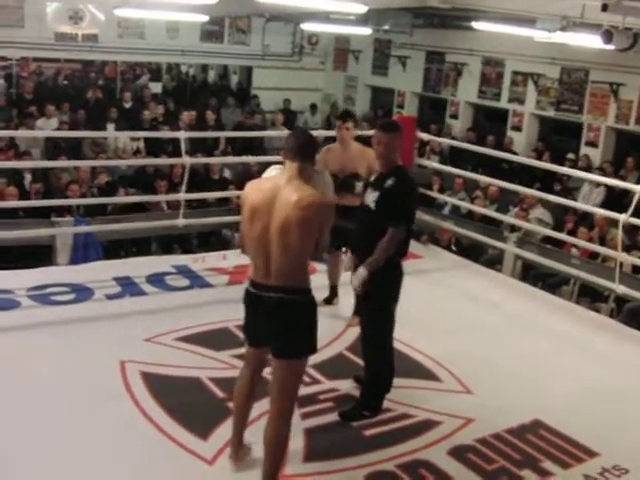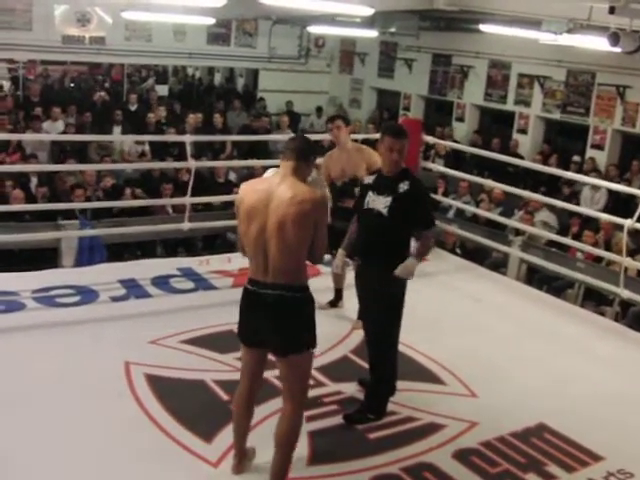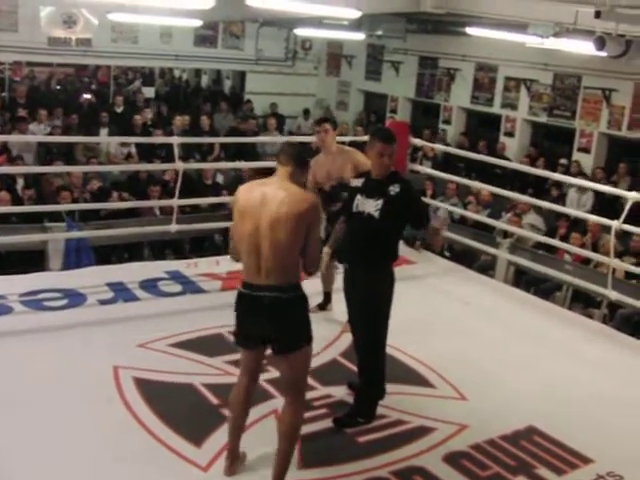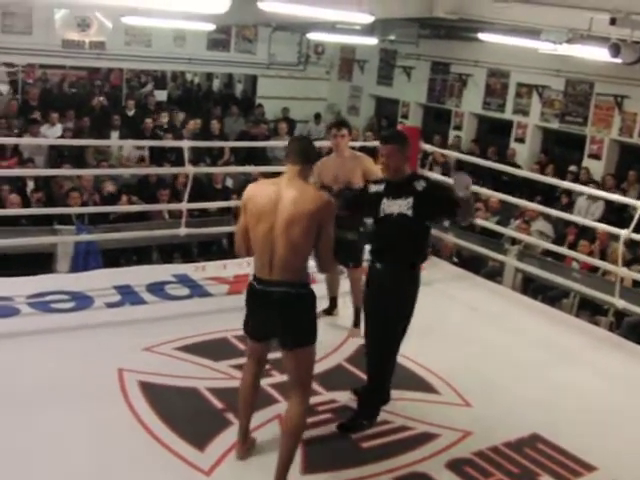
dt=0.4s
person 1, frame 1
left shoulder: (251, 189)
right shoulder: (319, 202)
left elbow: (245, 247)
right elbow: (317, 252)
left hip: (255, 295)
right hip: (292, 303)
left knee: (250, 371)
right knee: (282, 404)
left ankle: (237, 447)
person 1, frame 2
left shoulder: (246, 190)
right shoulder: (313, 198)
right elbow: (316, 256)
left hip: (253, 295)
right hip: (291, 301)
left knee: (248, 381)
right knee: (294, 400)
person 1, frame 3
left shoulder: (243, 192)
right shoulder: (307, 202)
left elbow: (235, 252)
right elbow: (310, 268)
left hip: (248, 298)
right hip: (286, 302)
left knee: (247, 377)
right knee: (294, 394)
person 1, frame 4
left shoulder: (252, 191)
right shoulder: (321, 202)
left elbow: (242, 249)
right elbow: (326, 265)
left hip: (259, 292)
right hip: (295, 298)
left knee: (254, 363)
right knee: (300, 390)
left ankle: (243, 440)
person 2, frame 1
left shoulder: (402, 184)
right shoulder: (379, 177)
left elbow: (395, 236)
left wrist: (365, 269)
right wrist: (355, 254)
left hip: (383, 271)
right hip: (368, 265)
left knee: (375, 332)
right knee: (375, 328)
left ankle: (371, 399)
right ankle: (380, 378)
person 2, frame 2
left shoulder: (413, 188)
right shoulder: (370, 179)
left elbow: (427, 235)
left wrist: (414, 260)
right wrist: (344, 251)
left hip: (389, 272)
right hip: (364, 266)
left knee: (383, 335)
right knee: (372, 331)
left ankle: (376, 402)
right ankle: (383, 381)
person 2, frame 3
left shoulder: (402, 190)
right shoulder: (357, 182)
left elbow: (424, 223)
right wrist: (330, 248)
left hip: (378, 274)
right hip: (352, 269)
left knee: (371, 337)
right knee: (360, 334)
left ankle: (365, 405)
right ankle: (371, 384)
person 2, frame 4
left shoulder: (425, 188)
right shoulder: (375, 188)
left elbow: (465, 215)
right elbow: (348, 210)
left wrist: (464, 195)
left hip: (404, 275)
right hip: (377, 270)
left knee: (386, 339)
right knee: (373, 336)
left ankle: (368, 408)
right ankle: (377, 389)
person 3, frame 1
left shoulder: (367, 154)
right shoulder: (326, 152)
left wrist: (358, 186)
right wrist: (330, 183)
left hip: (357, 212)
right hip: (333, 209)
right knee: (332, 254)
left ankle: (359, 308)
right ankle: (332, 295)
person 3, frame 2
left shoulder: (365, 153)
right shoulder: (329, 158)
left wrist: (358, 190)
right wrist: (333, 191)
right hip: (338, 212)
right knee: (336, 256)
right ankle: (337, 298)
person 3, frame 3
left shoulder: (351, 155)
right shoulder: (315, 163)
right elbow: (311, 192)
right wrist: (322, 197)
right hip: (327, 216)
right knee: (326, 260)
right ankle: (326, 301)
person 3, frame 4
left shoulder: (362, 161)
right shoulder: (322, 164)
left hip: (352, 222)
left knee: (355, 271)
left ankle: (358, 319)
right ankle: (332, 305)
